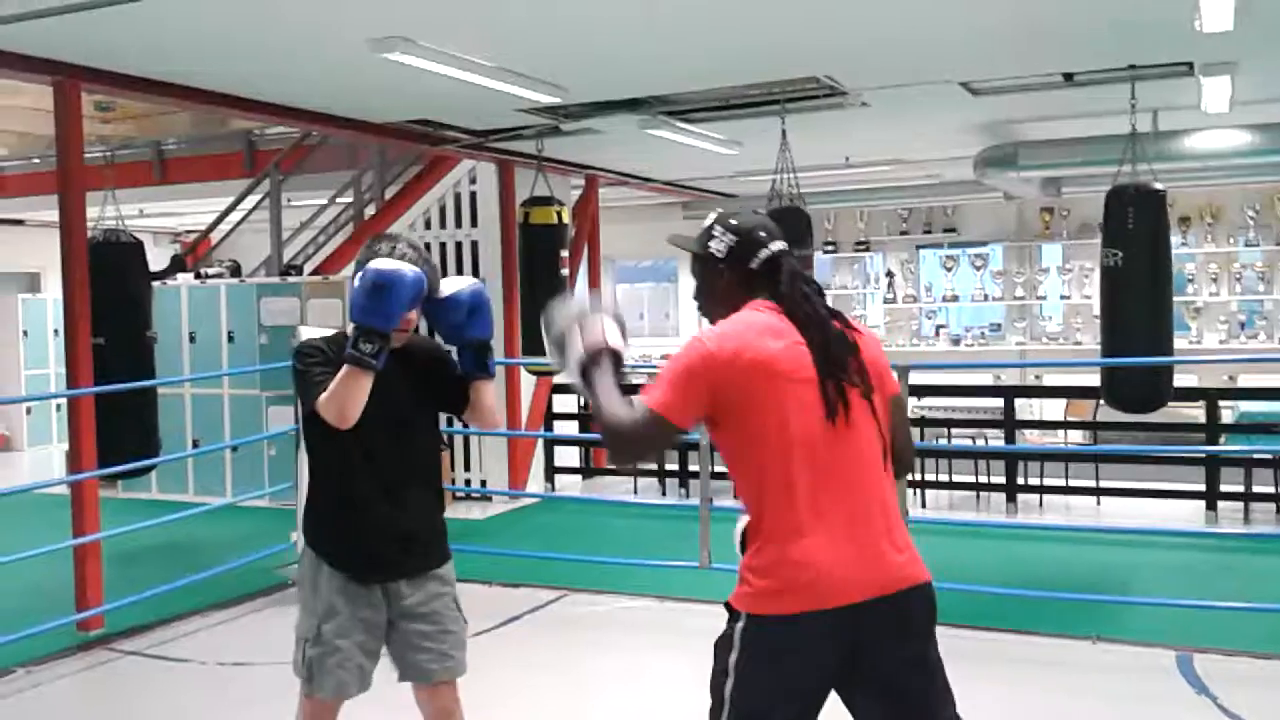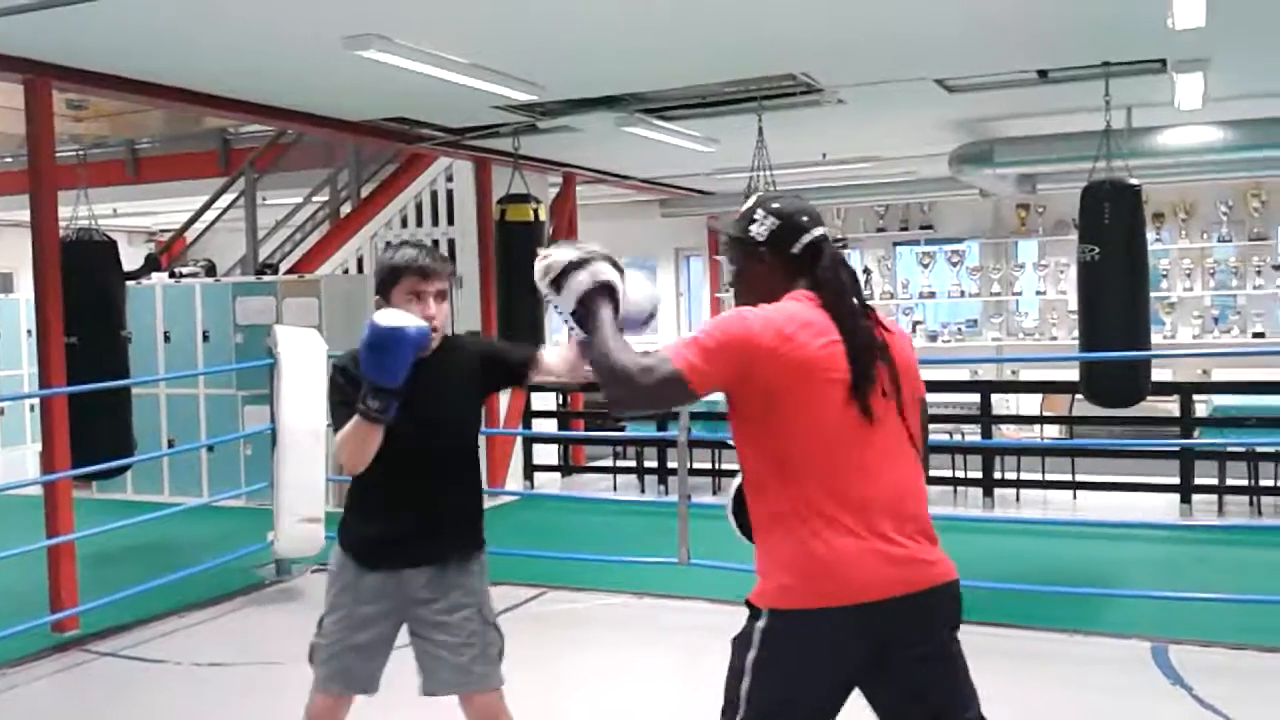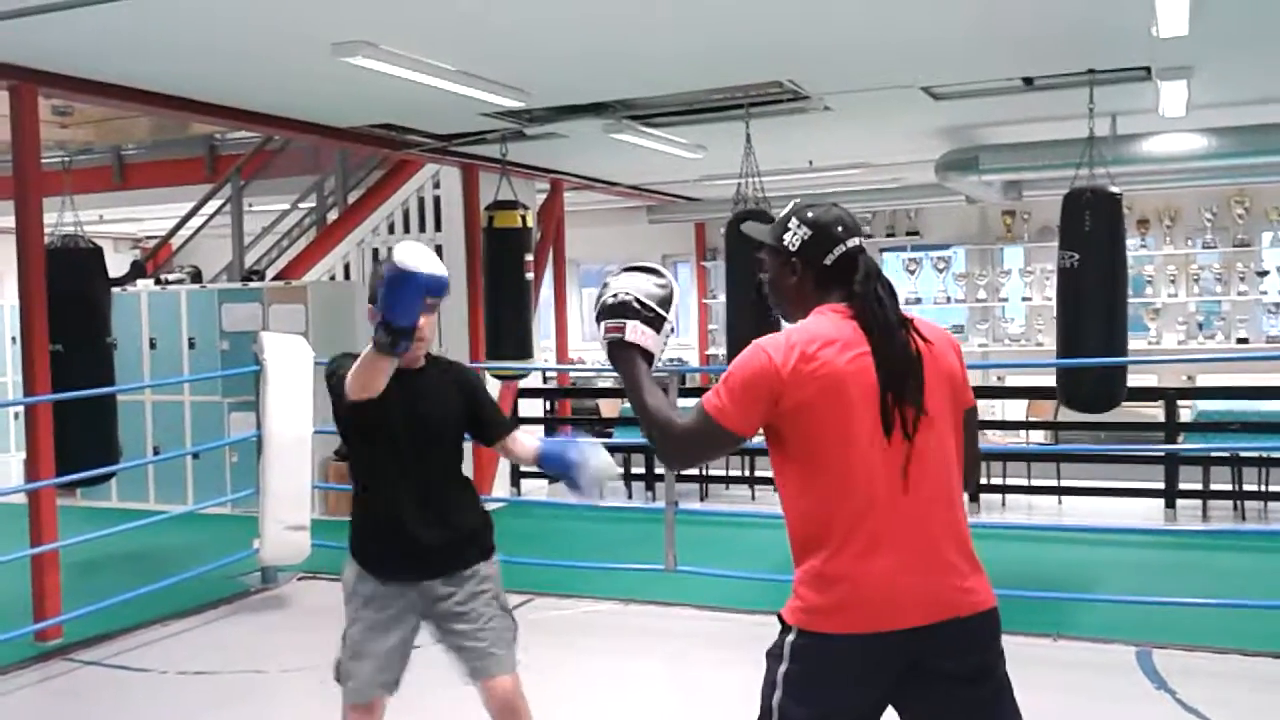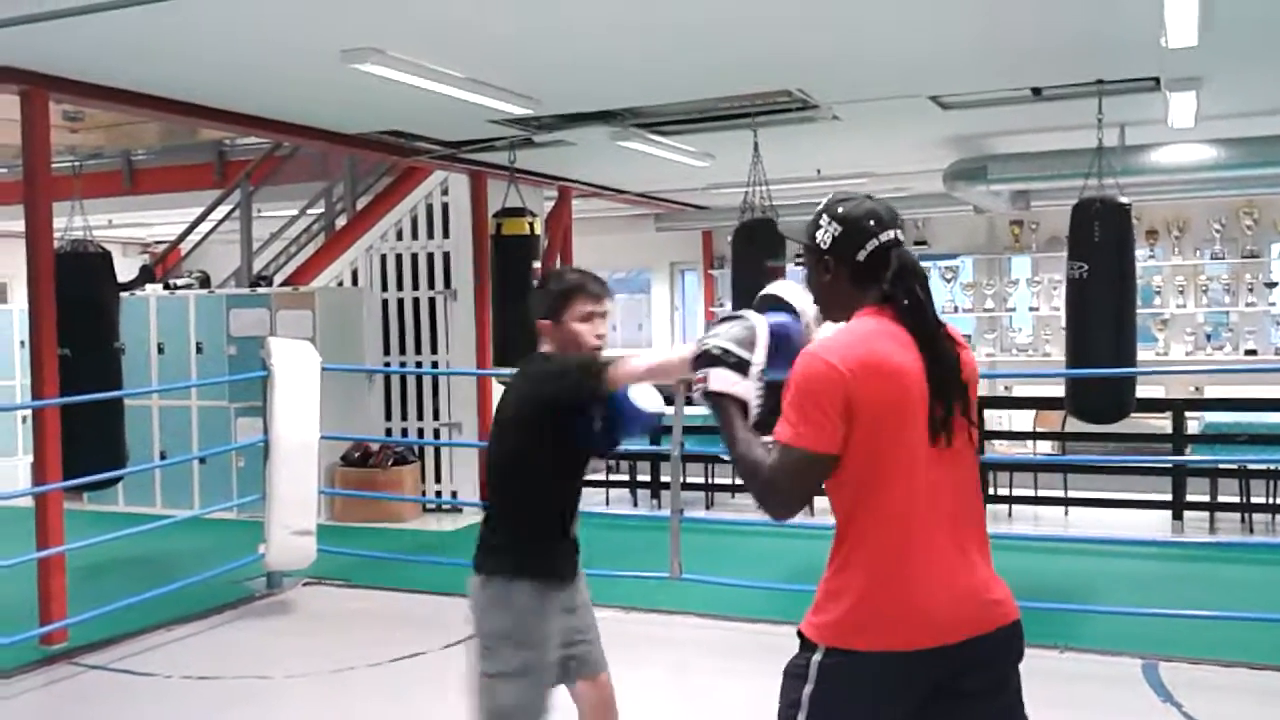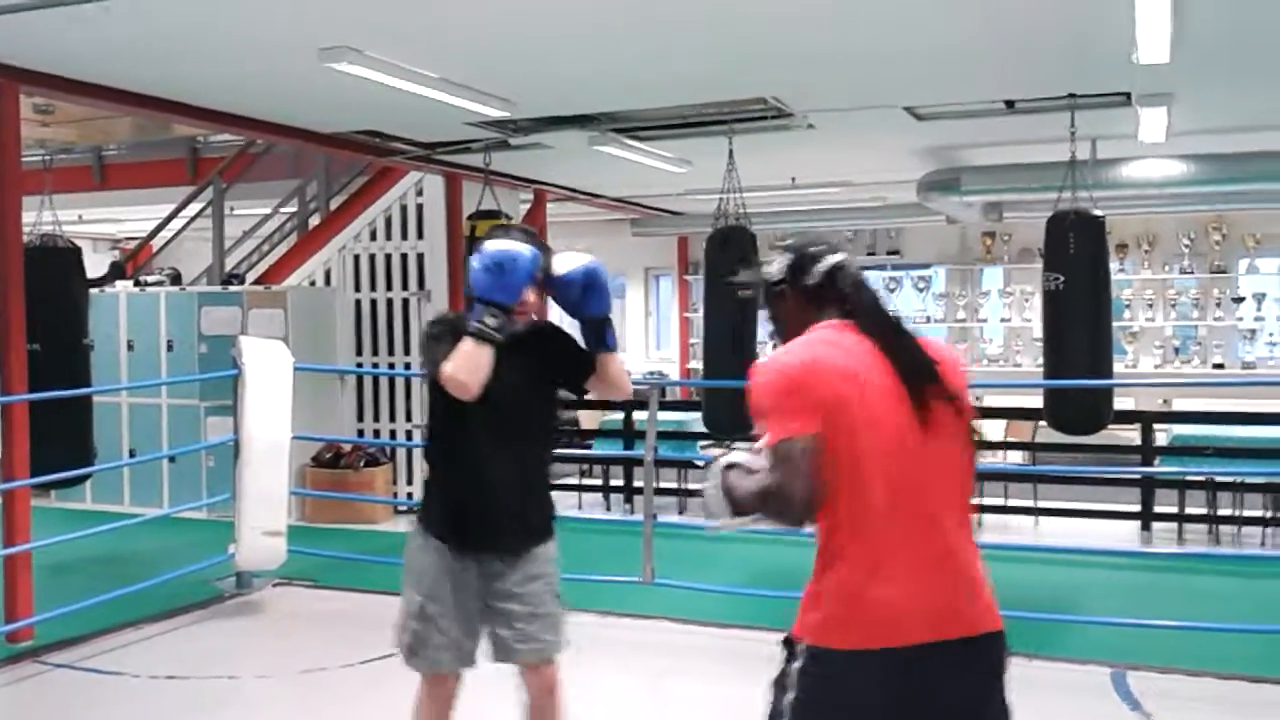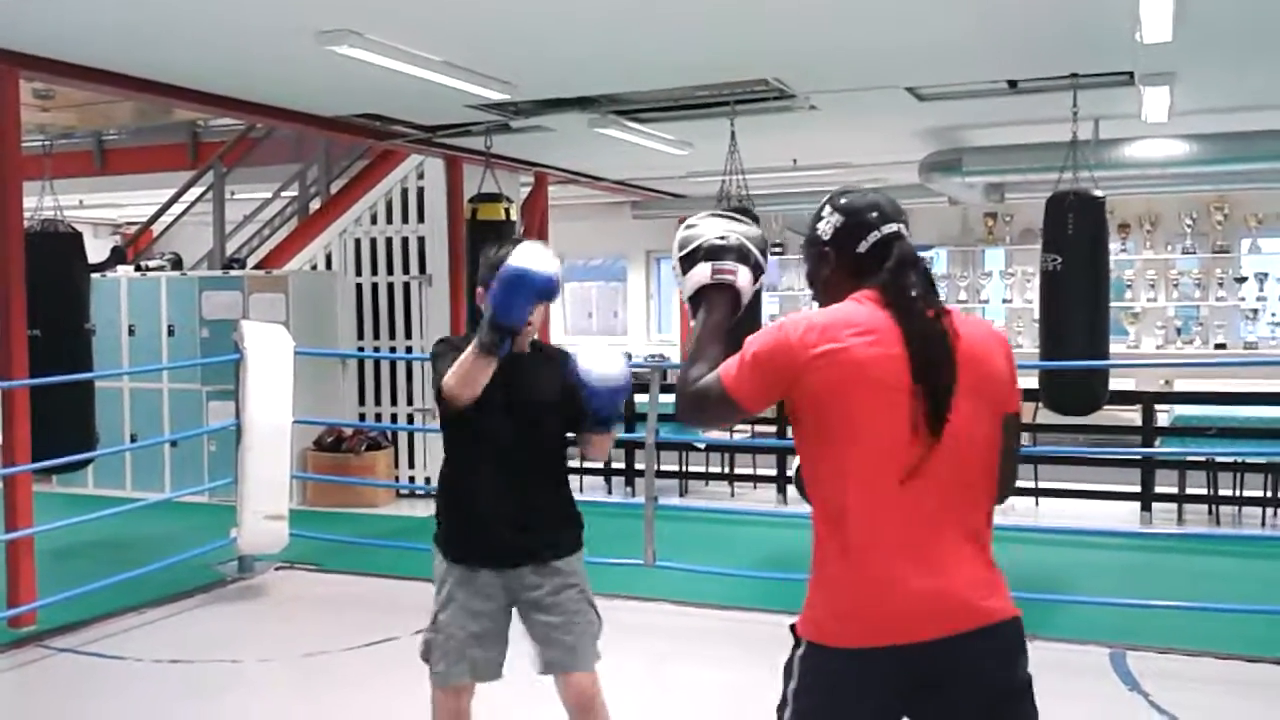
dt=0.7s
person 1, frame 1
left shoulder: (717, 351)
right shoulder: (857, 340)
left elbow: (627, 442)
right elbow: (899, 457)
left wrist: (596, 360)
left hip: (791, 602)
right hip: (896, 588)
person 1, frame 2
left shoulder: (751, 335)
right shoulder: (890, 339)
left elbow: (630, 388)
left wrist: (596, 303)
left hip: (814, 601)
right hip: (921, 587)
person 1, frame 3
left shoulder: (779, 360)
right shoulder: (939, 345)
left elbow: (677, 448)
right elbow: (967, 468)
left wrist: (630, 352)
left hip: (842, 623)
right hip: (958, 610)
person 1, frame 4
left shoulder: (829, 362)
right shoulder: (952, 348)
left elbow: (780, 496)
left wrist: (726, 401)
left hip: (868, 637)
right hip: (982, 623)
person 1, frame 5
left shoulder: (789, 369)
right shoulder: (936, 358)
left elbow: (797, 499)
left wrist: (735, 481)
left hip: (852, 638)
right hip: (967, 627)
person 1, frame 6
left shoulder: (800, 341)
right shoulder: (987, 342)
left elbow: (694, 405)
right elbow: (1000, 485)
left wrist: (714, 301)
left hip: (852, 632)
right hip: (978, 623)
person 2, frame 1
left shoulder: (427, 357)
right shoulder: (317, 356)
left elbow: (487, 418)
right elbow: (340, 414)
left wrist: (475, 347)
right wrist: (370, 337)
left hip: (421, 557)
right hip: (341, 559)
person 2, frame 2
left shoulder: (470, 358)
right shoulder: (353, 371)
left elbow: (554, 367)
right elbow: (352, 461)
right wrist: (378, 392)
left hip: (450, 561)
right hip: (367, 561)
person 2, frame 3
left shoulder: (454, 379)
right shoulder: (343, 372)
left elbow: (504, 436)
right elbow: (361, 388)
left wrist: (557, 457)
right wrist: (391, 338)
left hip: (464, 562)
right hip: (381, 569)
person 2, frame 4
left shoulder: (561, 380)
right shoulder: (553, 380)
right elbow: (644, 368)
left wrist: (599, 439)
left hip: (552, 573)
right hip: (516, 581)
person 2, frame 5
left shoulder: (546, 341)
right shoulder: (447, 332)
left elbow: (617, 389)
right elbow: (463, 384)
left wrist: (595, 320)
right wrist: (491, 311)
left hip: (524, 537)
right hip: (449, 535)
left knee: (540, 670)
person 2, frame 6
left shoulder: (557, 367)
right shoulder: (454, 352)
left elbow: (595, 451)
right elbow: (459, 390)
left wrist: (603, 414)
right wrist: (501, 324)
left hip: (550, 553)
right hip: (469, 555)
